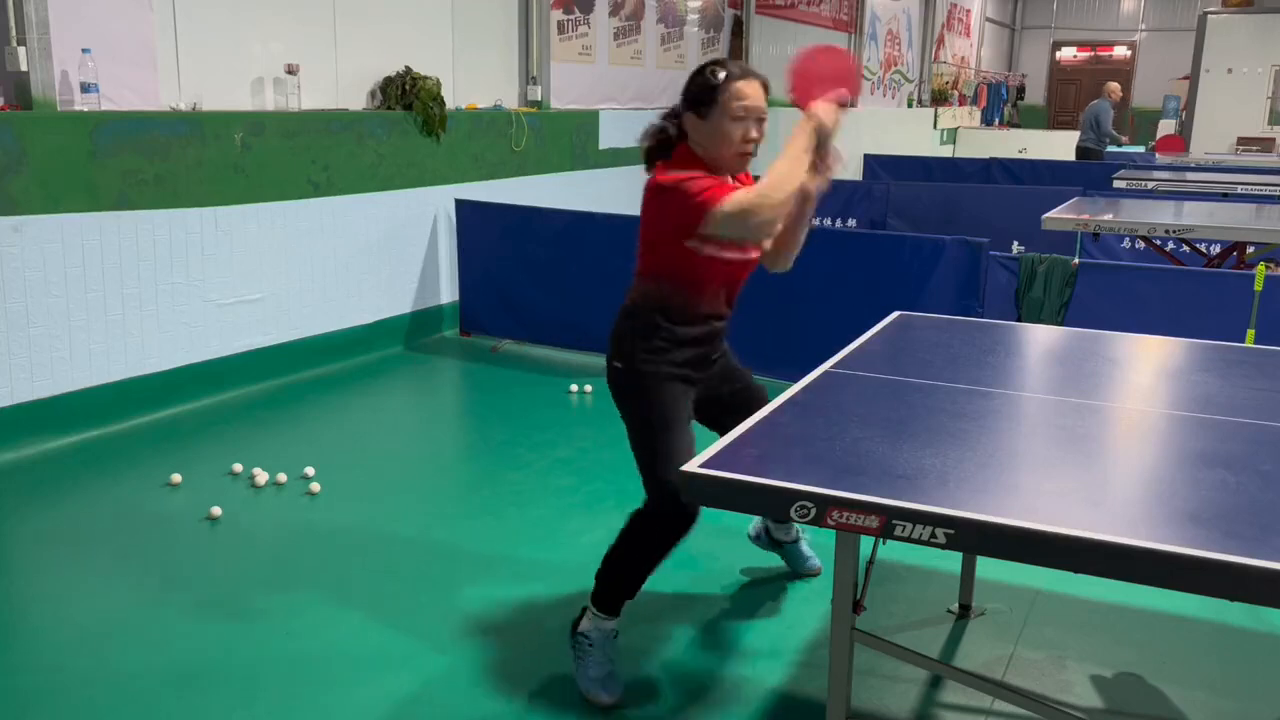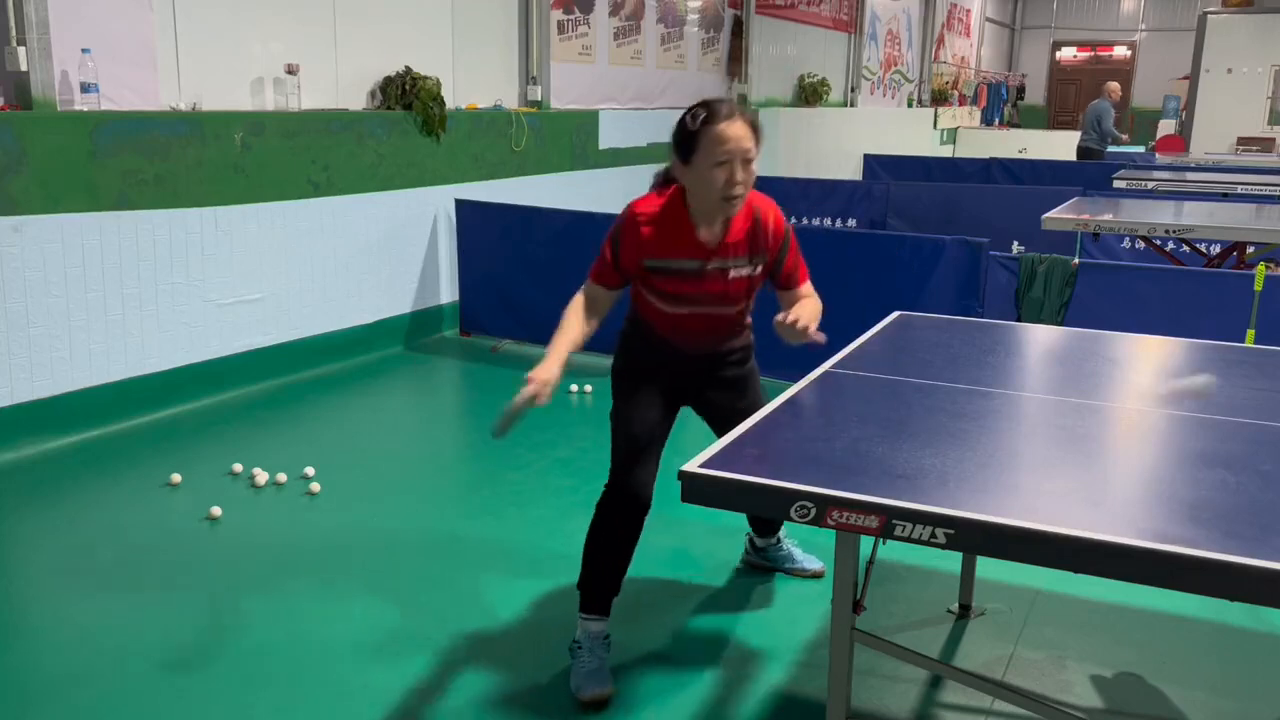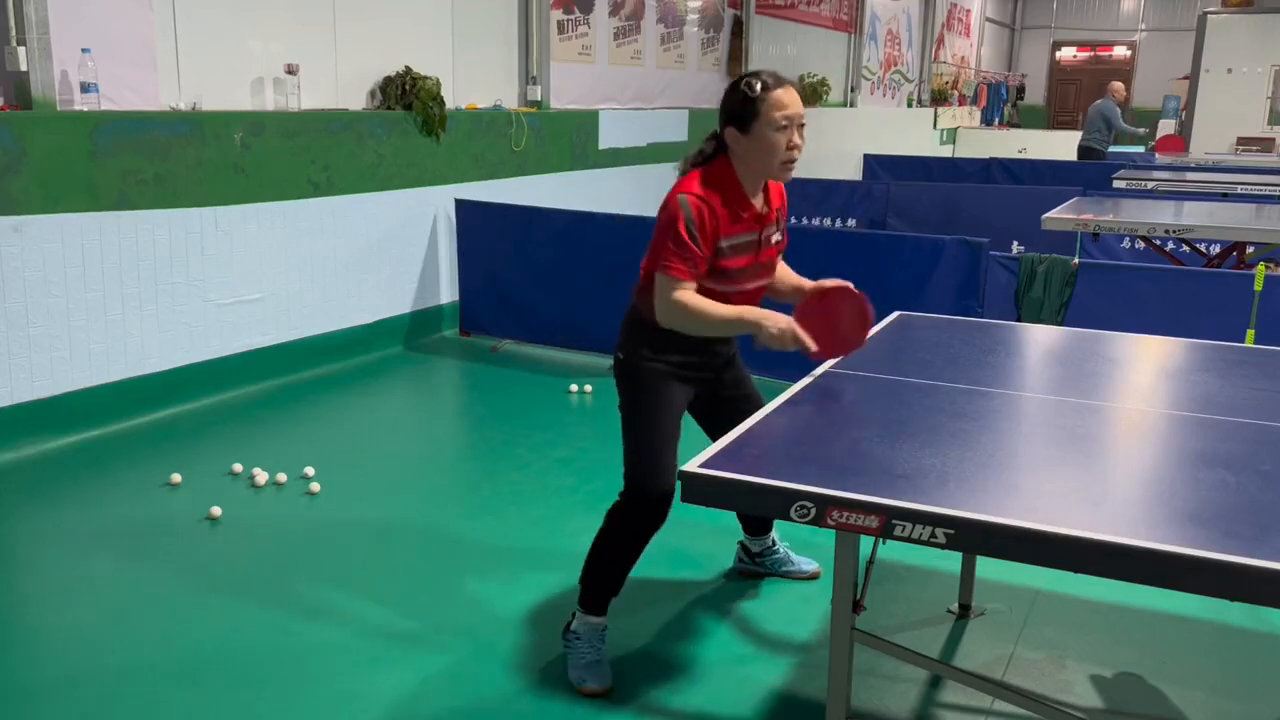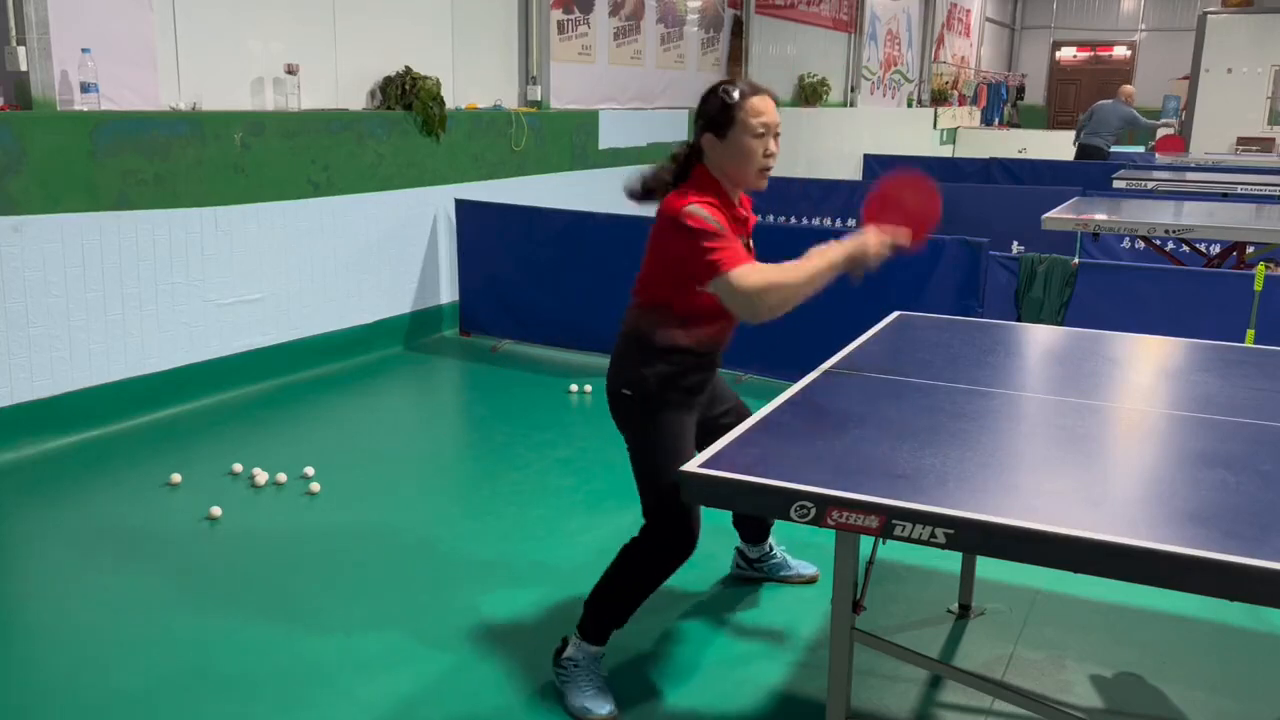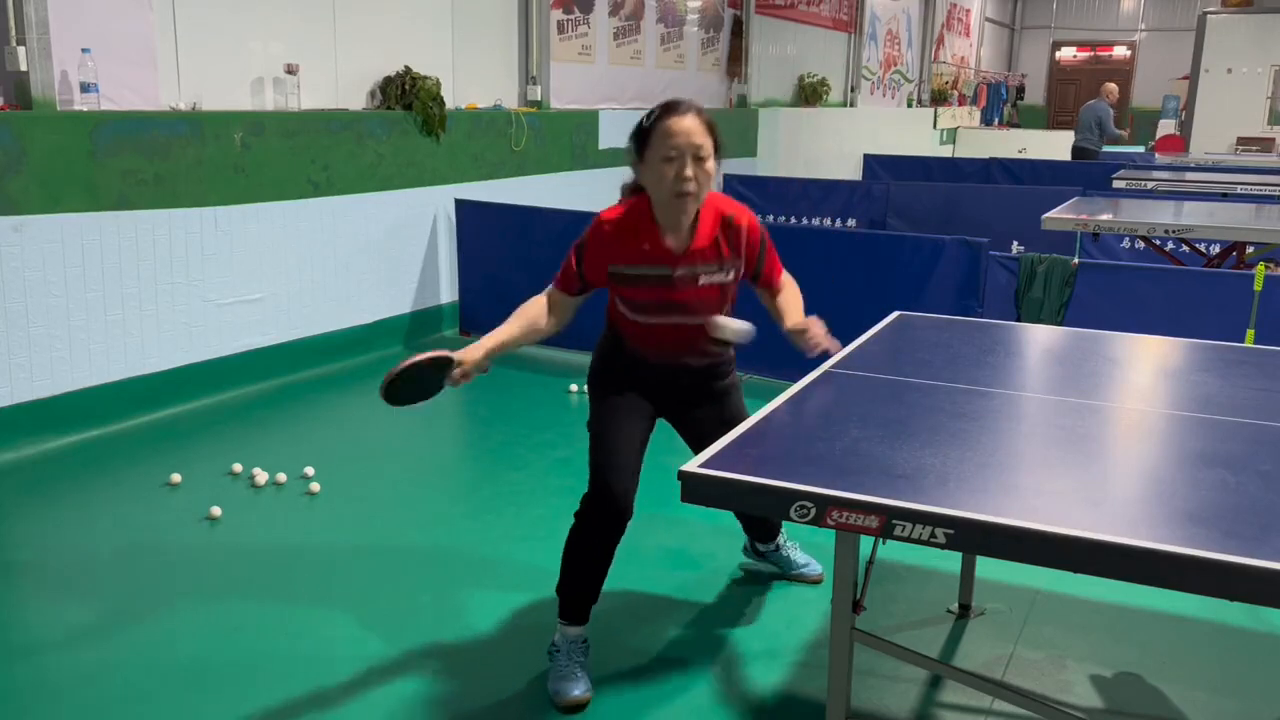
dt=1s
person 1, frame 1
left shoulder: (741, 182)
right shoulder: (674, 184)
left elbow: (775, 257)
right elbow: (759, 215)
left wrist: (810, 192)
right wrist: (809, 128)
left hip: (708, 351)
right hip: (651, 358)
right knee: (674, 503)
left ankle: (780, 532)
right ankle: (596, 628)
person 1, frame 2
left shoulder: (766, 221)
right shoulder: (640, 222)
left elbow: (803, 293)
right elbow: (593, 300)
left wrist: (803, 316)
right wrist: (553, 362)
left hip: (727, 364)
right hip: (650, 364)
right knee: (629, 492)
left ankle: (766, 543)
right ankle: (591, 633)
person 1, frame 3
left shoulder: (773, 195)
right shoulder: (694, 201)
right elbow: (671, 305)
left wrist: (813, 292)
right wrist: (755, 320)
left hip: (716, 352)
right hip: (656, 354)
right knee: (649, 494)
left ankle: (758, 547)
right ankle: (585, 626)
person 1, frame 4
left shoulder: (733, 199)
right shoulder: (691, 215)
left elbow: (756, 275)
right elbow: (756, 301)
left wrist: (828, 257)
right wrist: (844, 252)
left hip: (693, 376)
right hip: (650, 383)
right knee: (673, 529)
left ankle: (754, 553)
right ankle: (579, 654)
person 1, frame 5
left shoulder: (738, 225)
right shoulder: (609, 232)
left elbow: (780, 287)
right elbow: (553, 307)
left wrist: (801, 325)
right wrist: (482, 350)
left hip: (705, 378)
right hip: (626, 377)
right knee: (609, 503)
left ankle: (767, 545)
right ankle: (569, 639)
